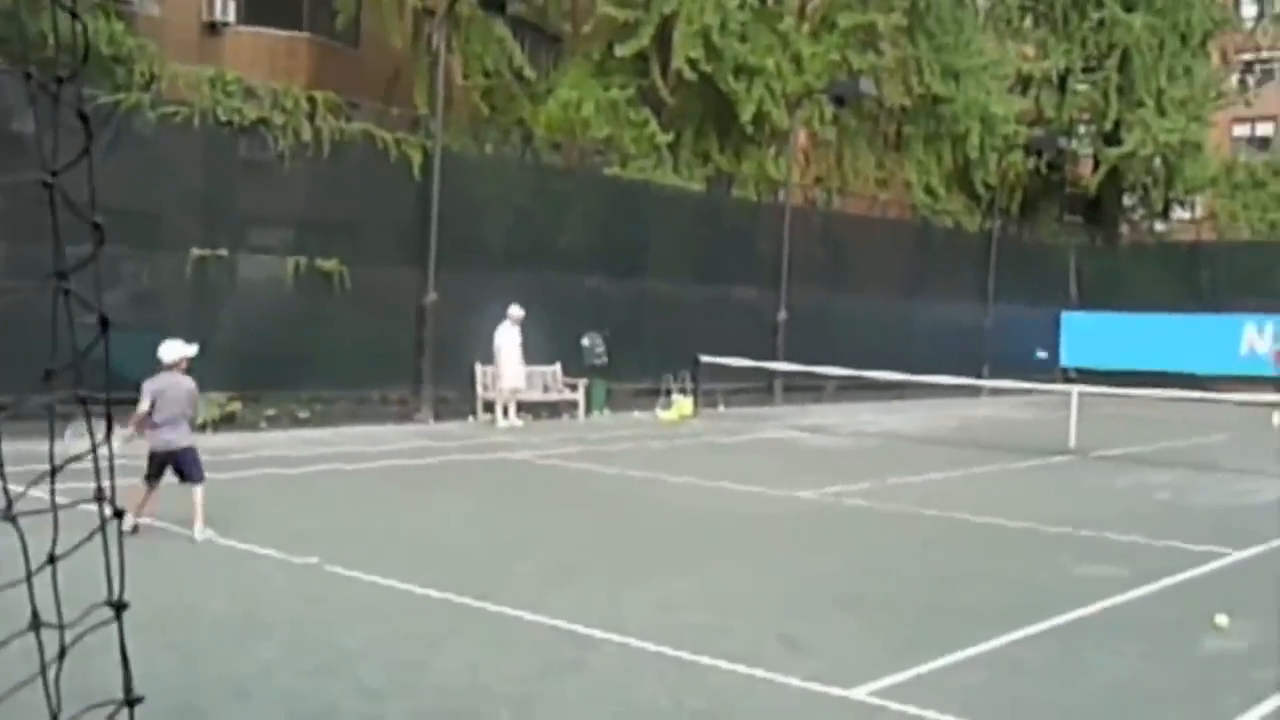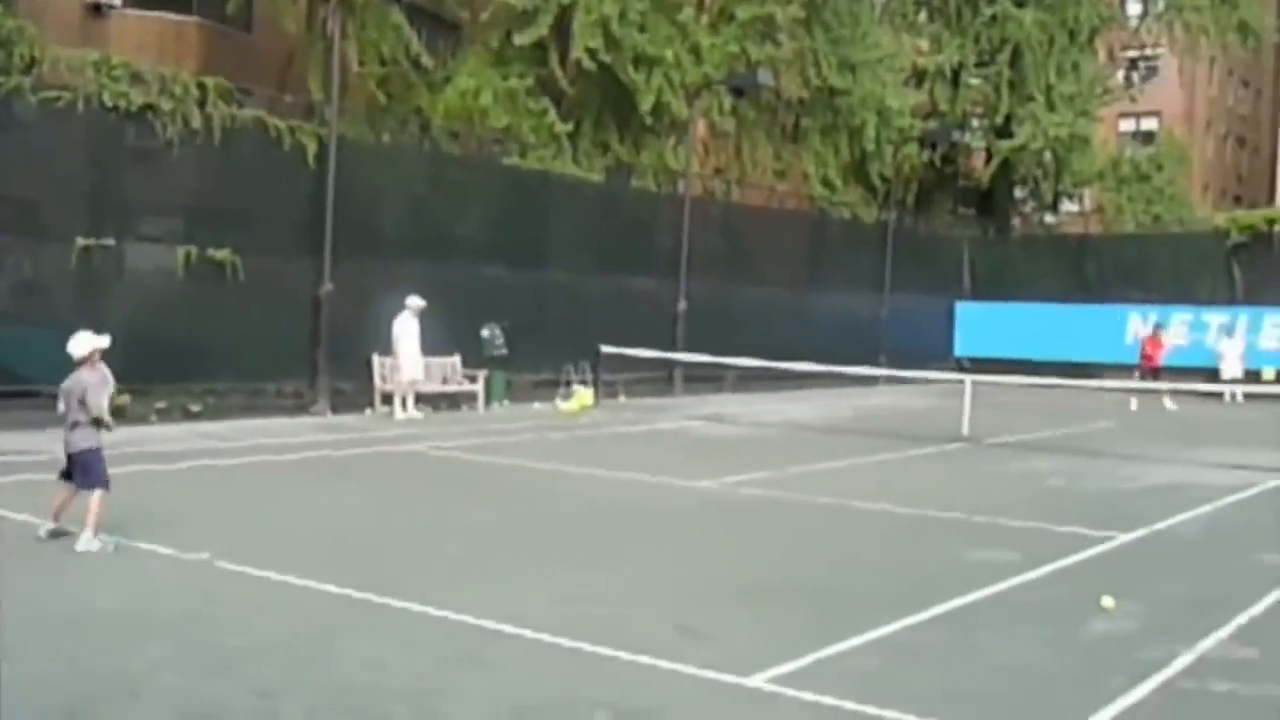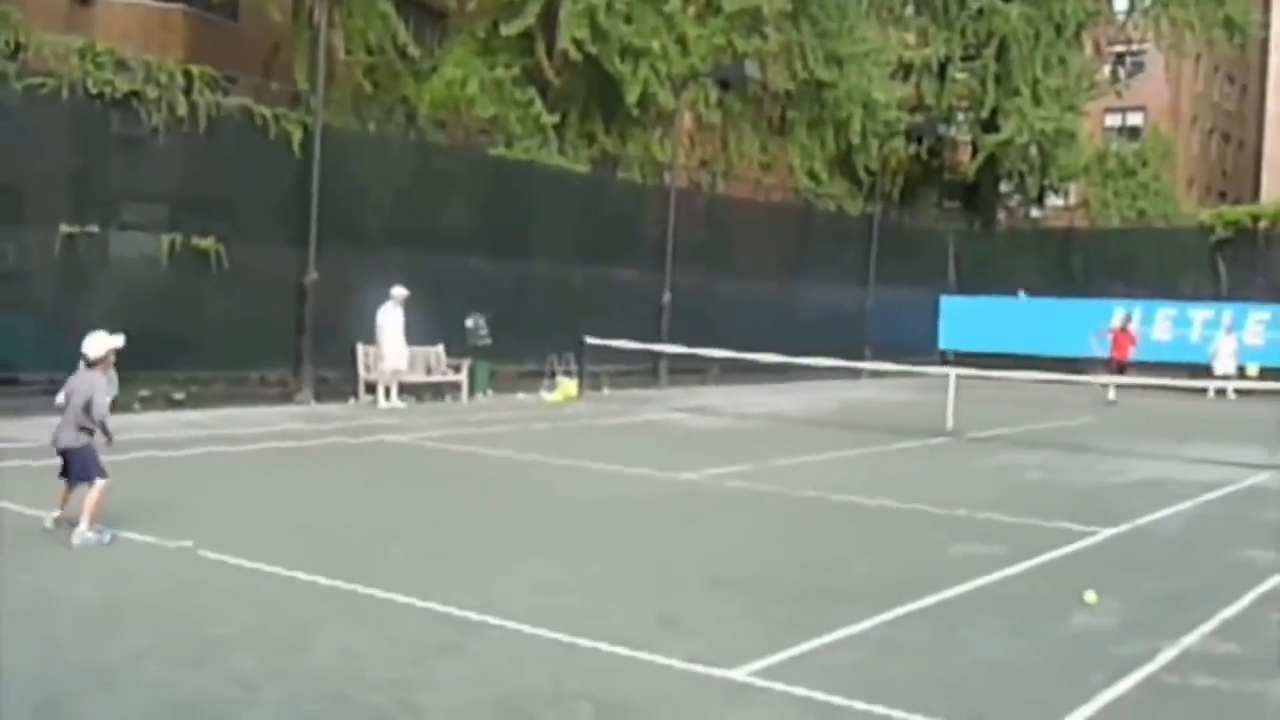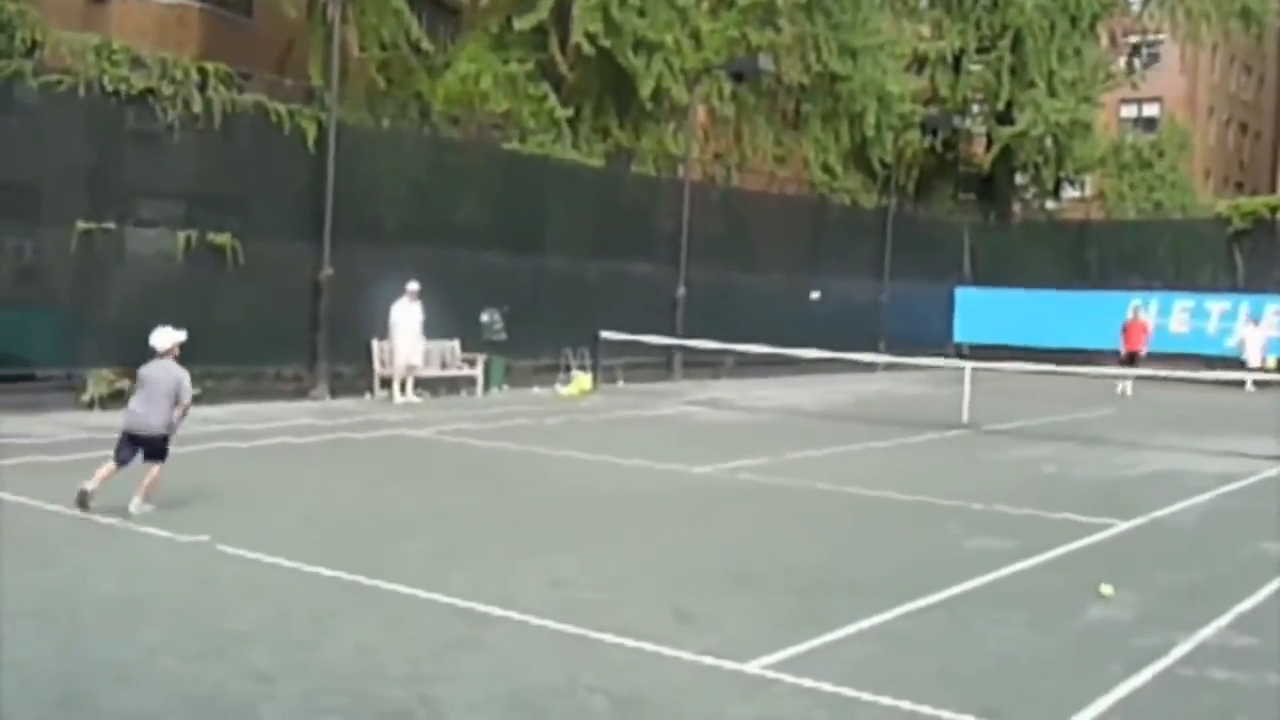
dt=0.5s
person 1, frame 1
left shoulder: (150, 384)
right shoulder: (189, 384)
left elbow: (142, 410)
left wrist: (133, 428)
left hip: (157, 444)
right hip: (182, 442)
left knee: (150, 484)
right knee: (197, 484)
left ankle: (131, 520)
right ankle: (199, 529)
person 1, frame 2
left shoulder: (68, 382)
right shoulder: (91, 380)
left elbow: (63, 409)
right elbow: (97, 412)
right wrist: (107, 420)
left hip: (72, 441)
right hip: (87, 442)
left knee: (71, 484)
right knee: (99, 487)
left ankle: (51, 525)
right ankle: (88, 538)
person 1, frame 3
left shoulder: (77, 377)
right shoulder: (101, 384)
left elbow: (62, 401)
right elbow: (100, 416)
right wrist: (108, 434)
left hip: (61, 438)
right hip: (78, 440)
left knee: (72, 479)
right knee: (99, 481)
left ankle: (56, 516)
right ankle: (83, 531)
person 1, frame 4
left shoulder: (144, 370)
right shoulder: (181, 373)
left elbow: (137, 395)
right elbow: (186, 402)
right wrist: (178, 421)
left hip: (132, 423)
right hip: (157, 427)
left knee: (116, 462)
right knee: (156, 463)
left ankle: (91, 486)
right ankle: (139, 502)
